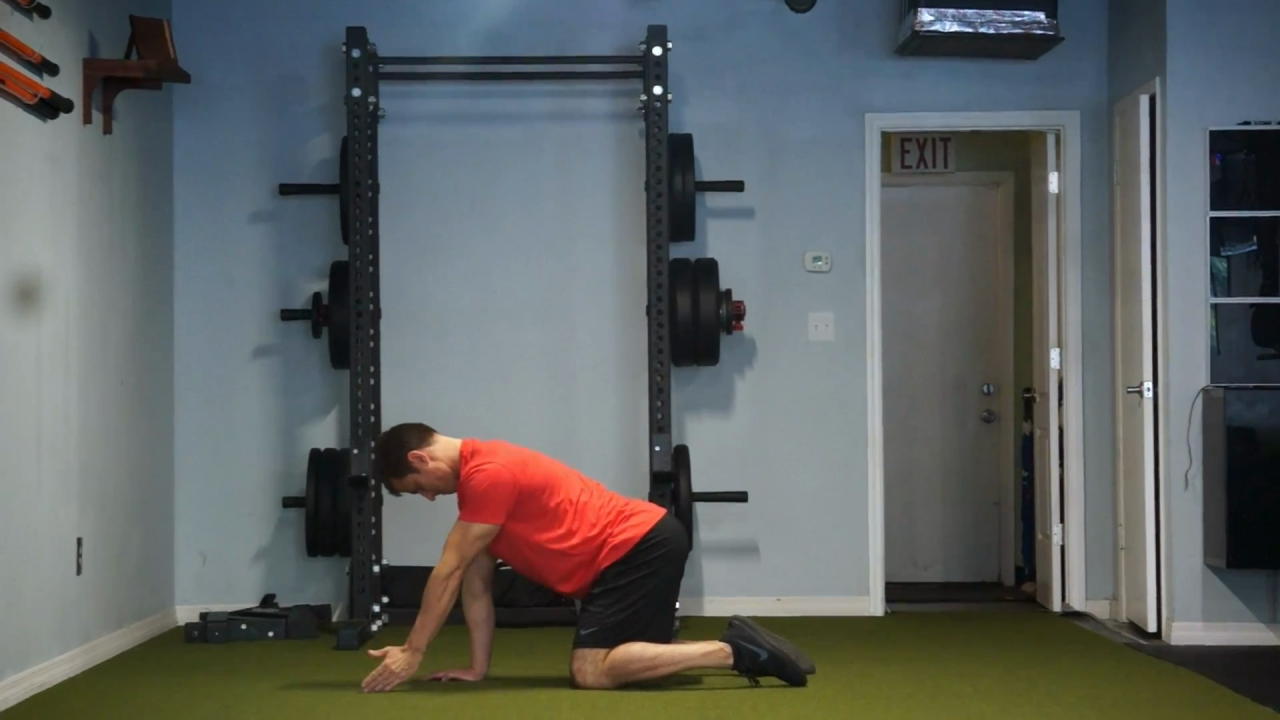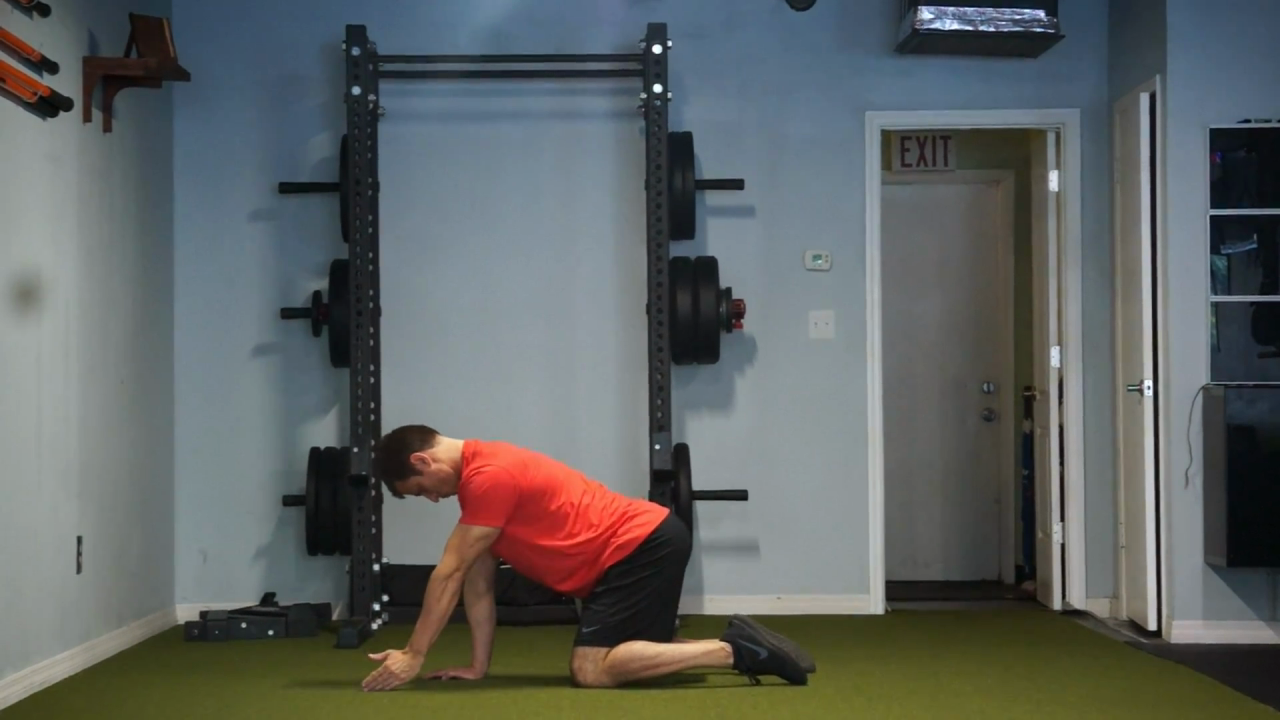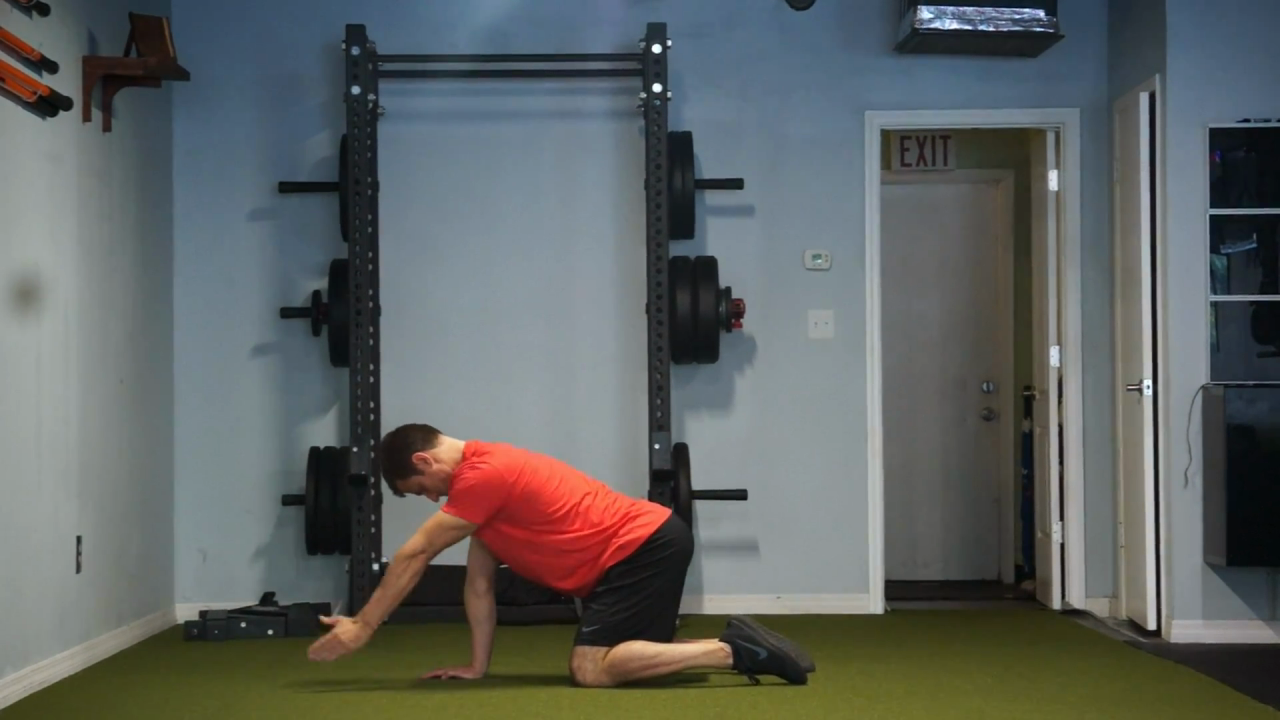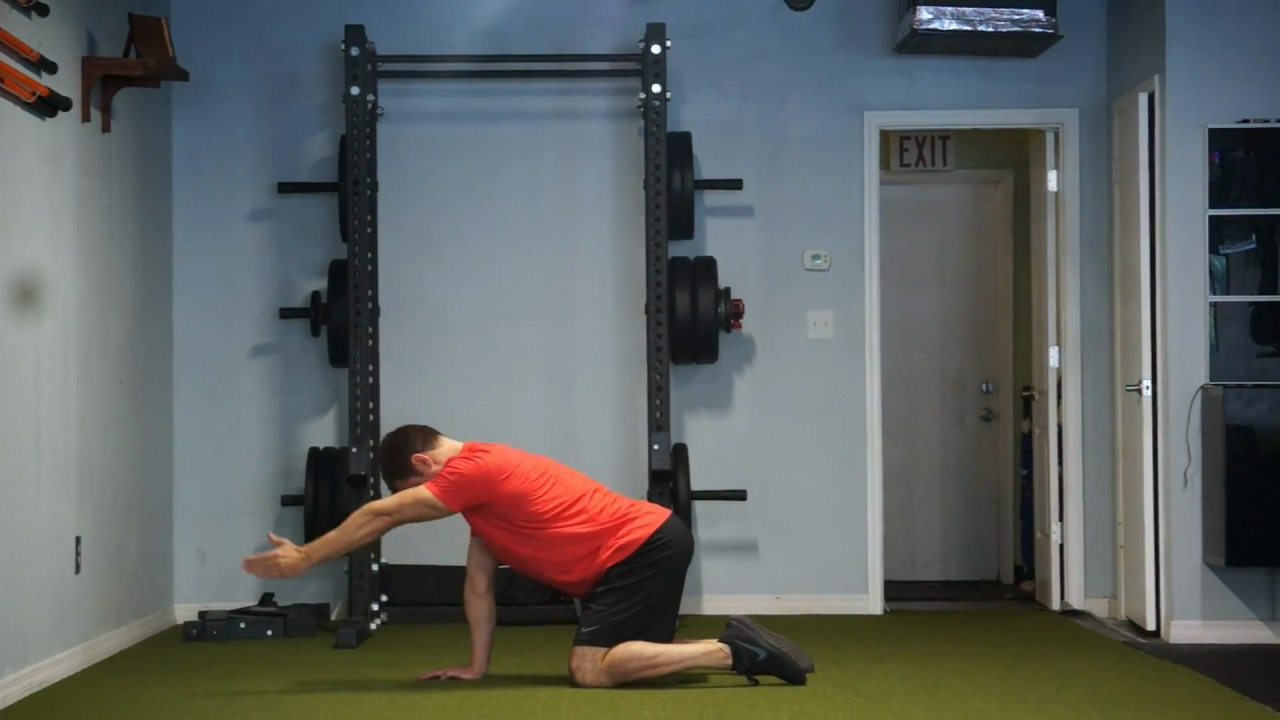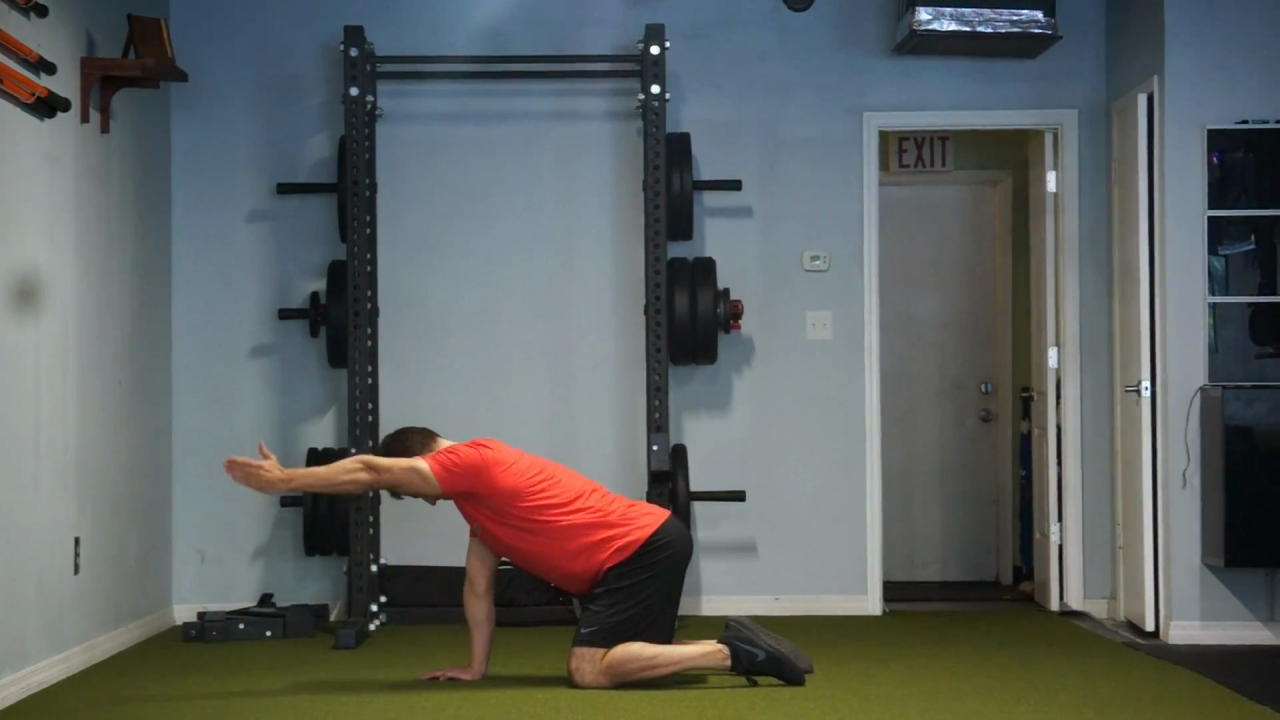
dt=0.4s
person 1, frame 1
left shoulder: (486, 474)
right shoulder: (476, 475)
left elbow: (449, 572)
right elbow: (475, 583)
left wrist: (412, 653)
right wrist: (478, 667)
left hip: (640, 545)
right hip: (648, 542)
left knee: (591, 671)
right knee: (624, 656)
left ankle: (734, 650)
right ankle: (738, 647)
person 1, frame 2
left shoulder: (487, 476)
right shoulder: (481, 474)
left elbow: (450, 573)
right elbow: (477, 582)
left wrist: (414, 654)
right wrist: (477, 665)
left hip: (644, 545)
right hip: (651, 541)
left knee: (591, 668)
right knee: (622, 653)
left ankle: (734, 650)
right ankle: (741, 645)
person 1, frame 3
left shoulder: (482, 475)
right shoulder: (487, 476)
left elbow: (415, 555)
right elbow: (479, 583)
left wrist: (363, 627)
right wrist: (477, 664)
left hip: (647, 547)
right hip: (653, 542)
left knee: (592, 668)
right knee: (616, 654)
left ankle: (734, 651)
right ankle: (735, 643)
person 1, frame 4
left shoulder: (473, 470)
right shoulder: (481, 481)
left elbow: (380, 516)
right elbow: (478, 584)
left wrist: (304, 558)
right wrist: (476, 665)
left hip: (646, 546)
right hip: (651, 543)
left knee: (590, 668)
right knee: (610, 655)
left ankle: (732, 651)
right ankle: (735, 643)
person 1, frame 5
left shoulder: (474, 462)
right shoulder: (475, 492)
left elbow: (370, 471)
right elbow: (478, 587)
left wrist: (282, 479)
right wrist: (475, 666)
left hip: (645, 548)
right hip: (648, 546)
left knee: (588, 669)
right knee: (610, 660)
left ankle: (732, 652)
right ankle: (736, 646)
